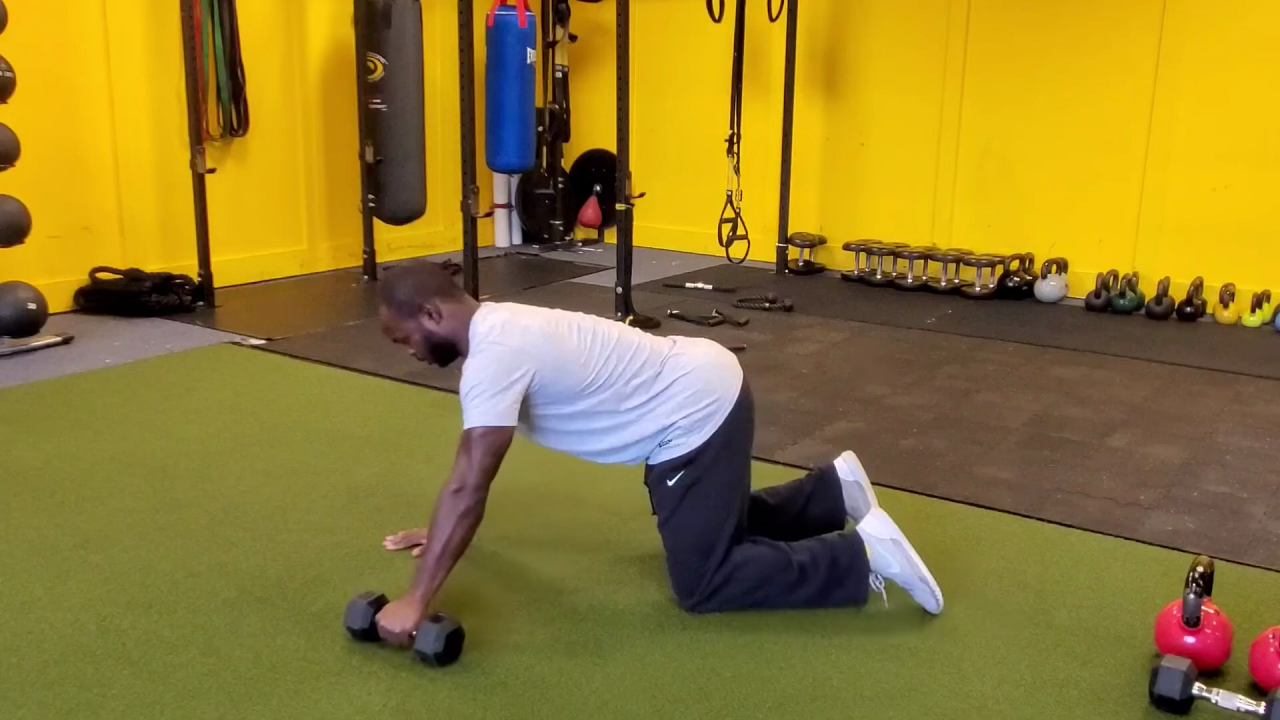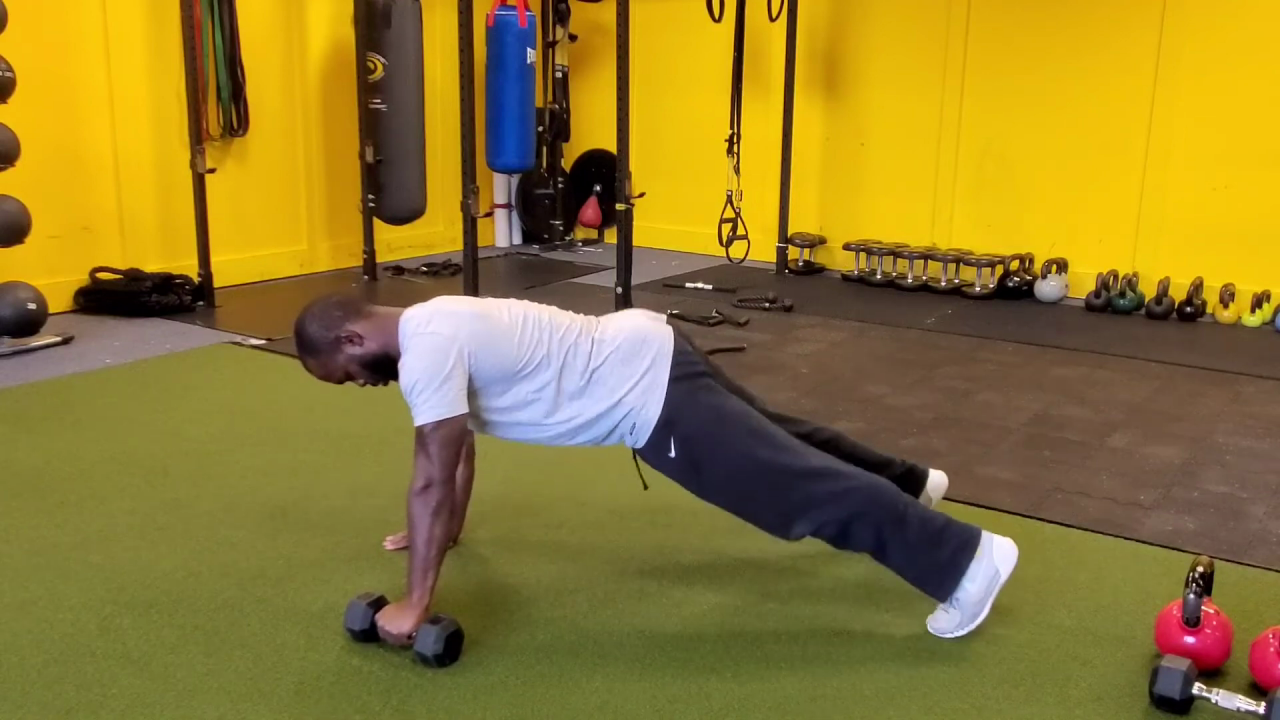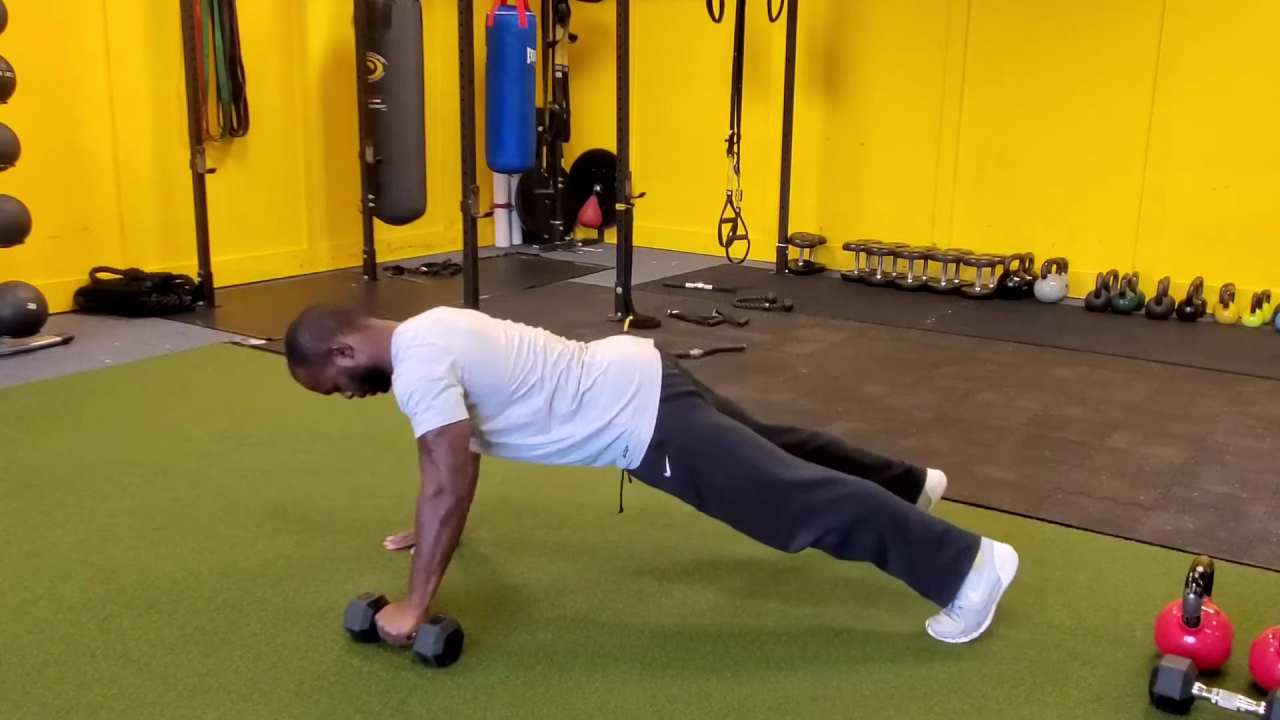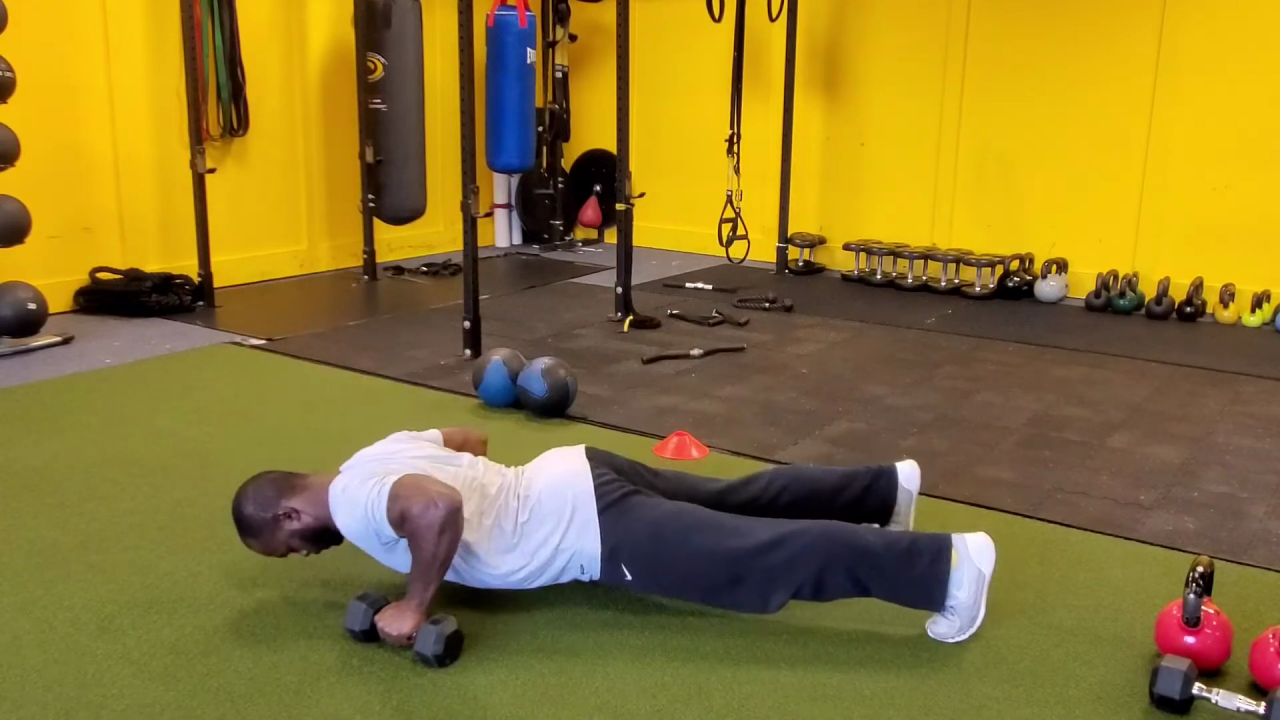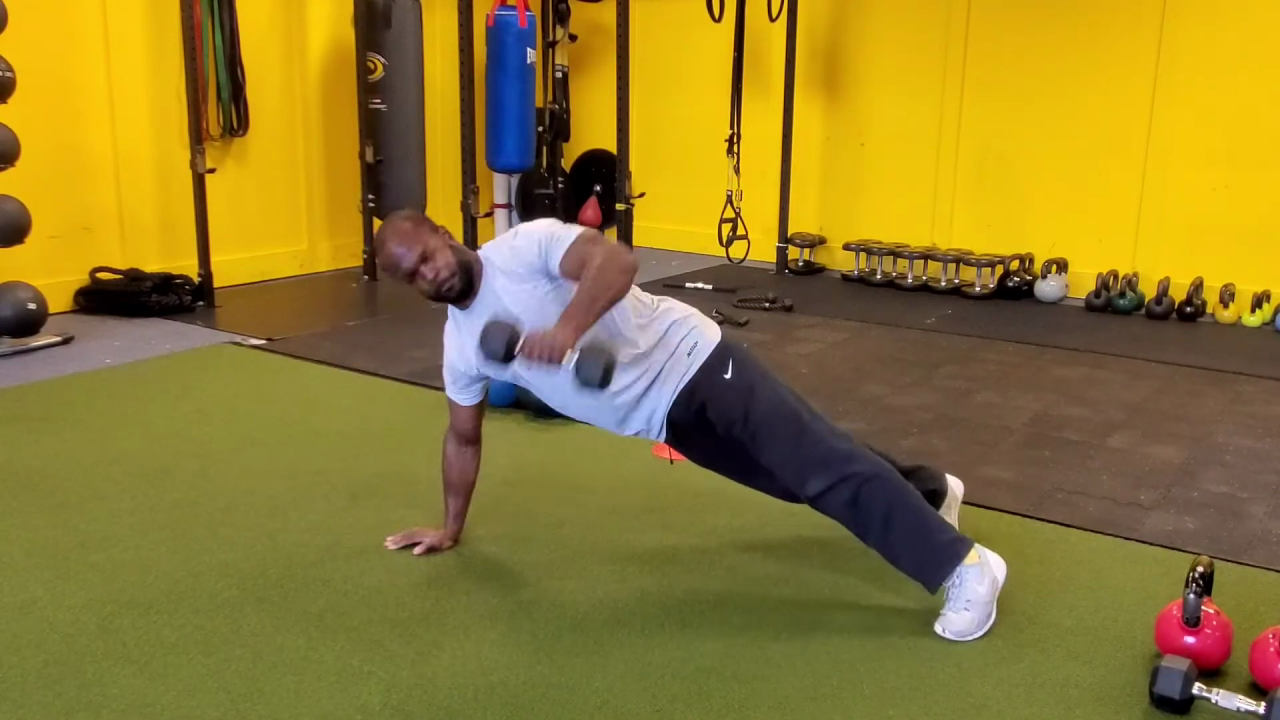
dt=1s
person 1, frame 1
left shoulder: (494, 357)
right shoulder: (494, 326)
left elbow: (469, 484)
right elbow: (477, 459)
left wrist: (416, 600)
right wrist: (442, 531)
left hip: (697, 412)
right hip: (698, 385)
left knee: (704, 583)
right knee: (713, 529)
left ankle: (863, 553)
right ankle: (831, 487)
person 1, frame 2
left shoulder: (424, 350)
right shoulder: (434, 327)
left elbow: (433, 475)
right elbow: (460, 448)
left wrist: (416, 601)
right wrist: (444, 530)
left hip: (649, 392)
right hip: (645, 355)
left knee: (797, 484)
right knee: (781, 448)
left ankle: (968, 558)
right ankle: (912, 486)
person 1, frame 3
left shoulder: (417, 365)
right shoulder: (428, 332)
left elbow: (449, 484)
right elbow: (469, 443)
left wrist: (415, 605)
right wrist: (437, 524)
left hip: (640, 416)
right hip: (636, 379)
left knee: (797, 502)
right knee: (780, 453)
left ankle: (969, 564)
right ankle: (908, 485)
person 1, frame 4
left shoulder: (355, 500)
right shoulder: (379, 457)
left elbow: (440, 510)
right elbow: (471, 436)
left wrist: (415, 604)
left hip: (594, 531)
right hip: (578, 477)
left knee: (766, 558)
right knee: (743, 499)
left ankle: (949, 564)
right ankle: (885, 487)
person 1, frame 5
left shoulder: (527, 244)
right shoulder: (461, 344)
left elbow: (616, 263)
right elbow: (463, 436)
left wrist: (566, 326)
right wrist: (448, 529)
left hip: (688, 359)
right hip: (669, 418)
left knee: (821, 463)
right knee: (800, 476)
left ankle: (963, 566)
right ankle: (927, 493)
